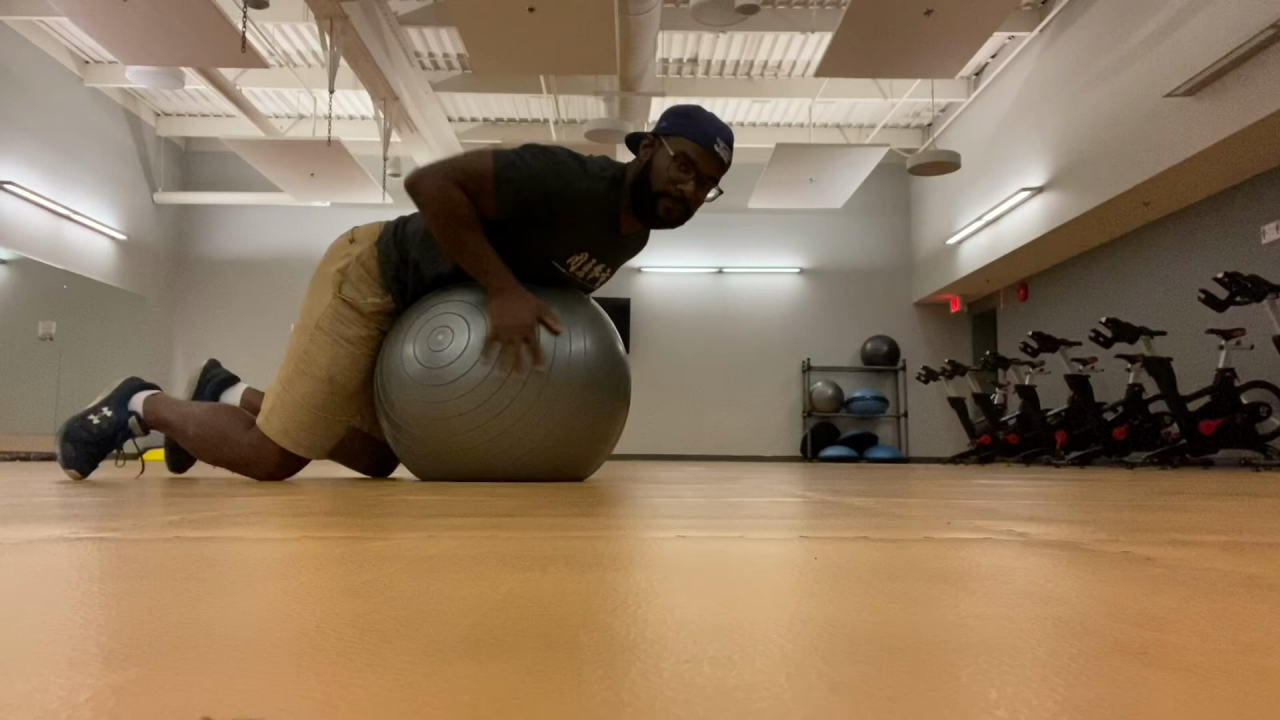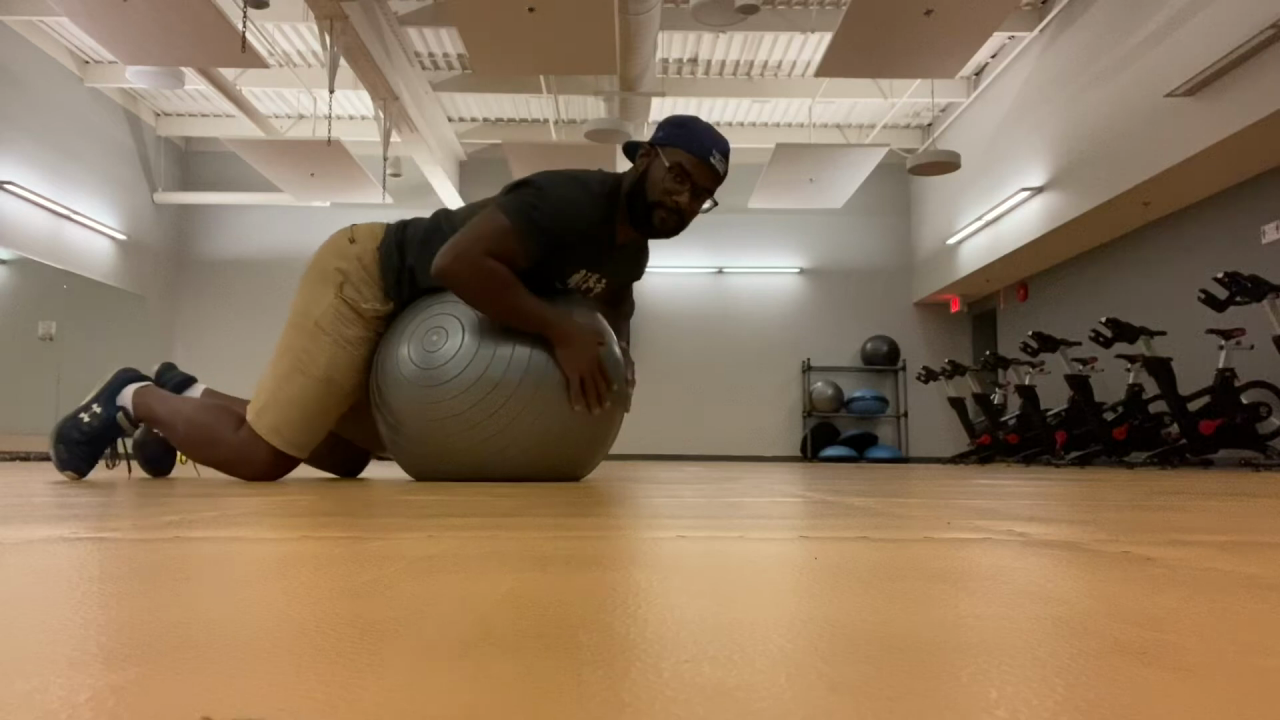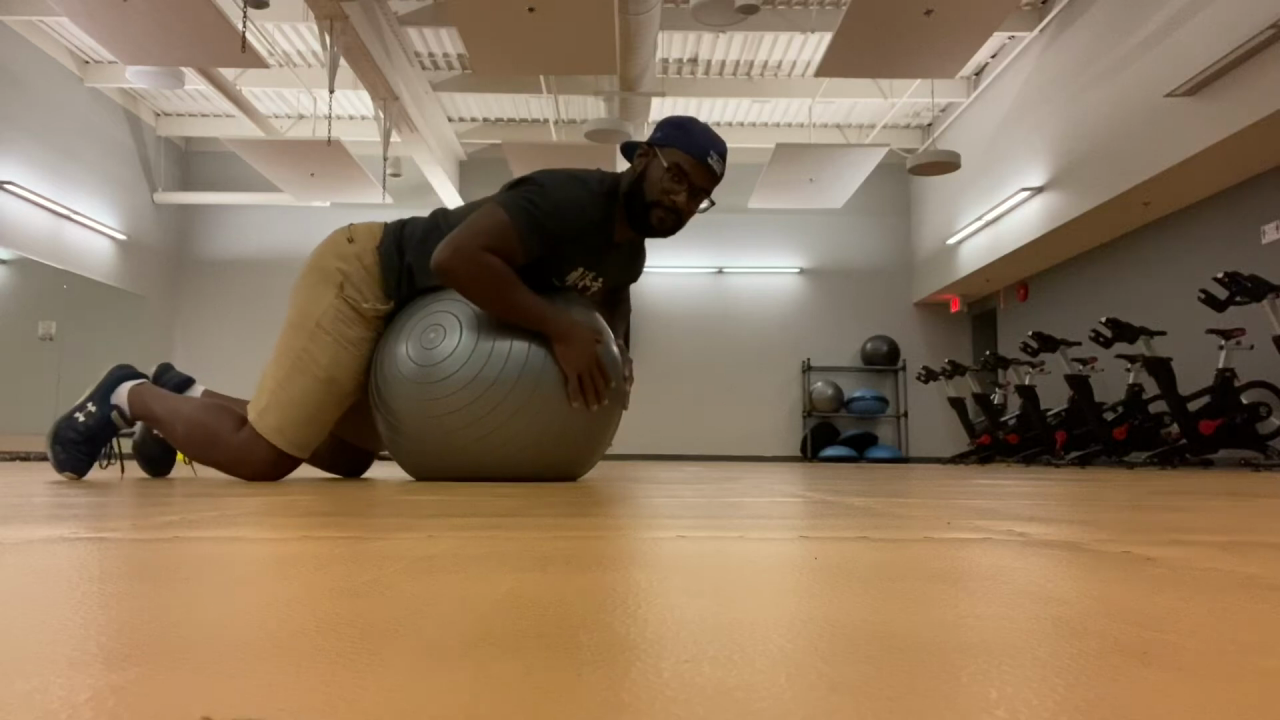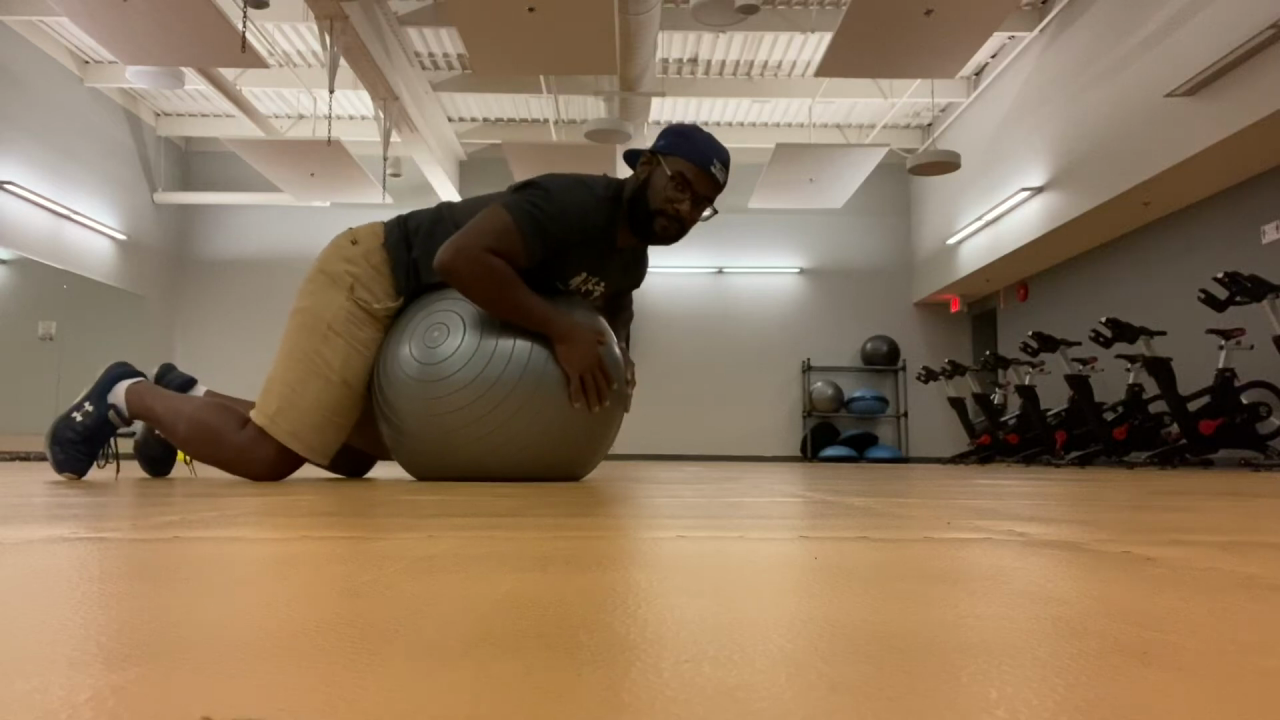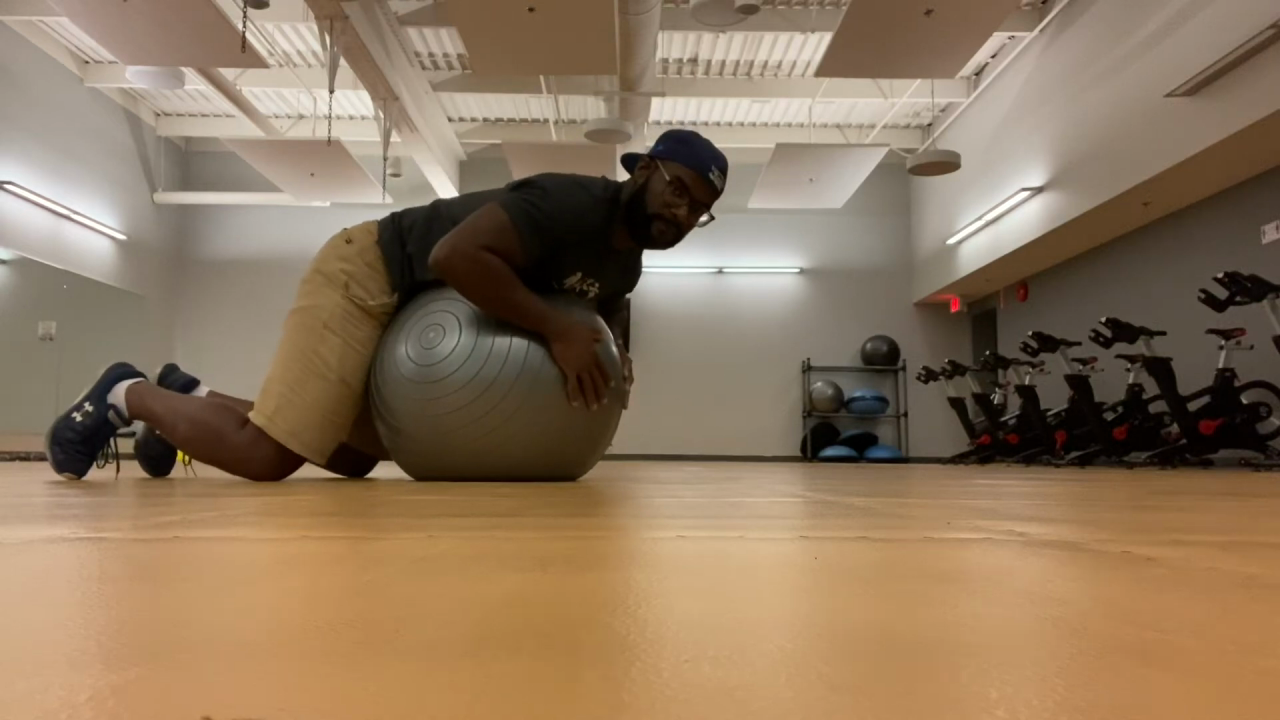
dt=0.4s
person 1, frame 1
left shoulder: (632, 235)
right shoulder: (570, 180)
right elbow: (428, 180)
right wrist: (501, 290)
left hip: (425, 309)
right hip: (374, 279)
left knee: (377, 457)
right knee: (271, 455)
left ankle: (233, 394)
right ankle: (143, 405)
person 1, frame 2
left shoulder: (632, 249)
right shoulder: (571, 200)
left elbow: (616, 298)
right elbow: (457, 264)
left wrist: (617, 348)
right wrist: (561, 334)
left hip: (408, 308)
right hip: (367, 276)
left knee: (344, 456)
right knee: (259, 455)
left ankle: (187, 393)
right ankle: (135, 399)
person 1, frame 3
left shoulder: (628, 250)
right shoulder: (569, 198)
left elbow: (612, 300)
right elbow: (456, 258)
left wrist: (614, 350)
right wrist: (557, 331)
left hip: (409, 308)
right hip: (365, 275)
left knee: (348, 456)
right knee: (262, 456)
left ankle: (187, 395)
right ankle: (133, 396)
person 1, frame 4
left shoulder: (631, 260)
right shoulder: (575, 203)
left elbow: (613, 308)
right elbow: (459, 258)
left wrist: (615, 354)
right wrist: (561, 332)
left hip: (416, 309)
right hip: (373, 276)
left knee: (351, 456)
right knee: (264, 455)
left ankle: (187, 393)
right ankle: (128, 395)
person 1, frame 5
left shoulder: (624, 263)
right shoulder: (571, 202)
left elbow: (601, 312)
right elbow: (454, 255)
left wrist: (606, 350)
right wrist: (555, 331)
left hip: (415, 309)
right hip: (368, 274)
left knee: (352, 457)
right knee: (265, 454)
left ankle: (189, 393)
right ankle: (130, 394)
